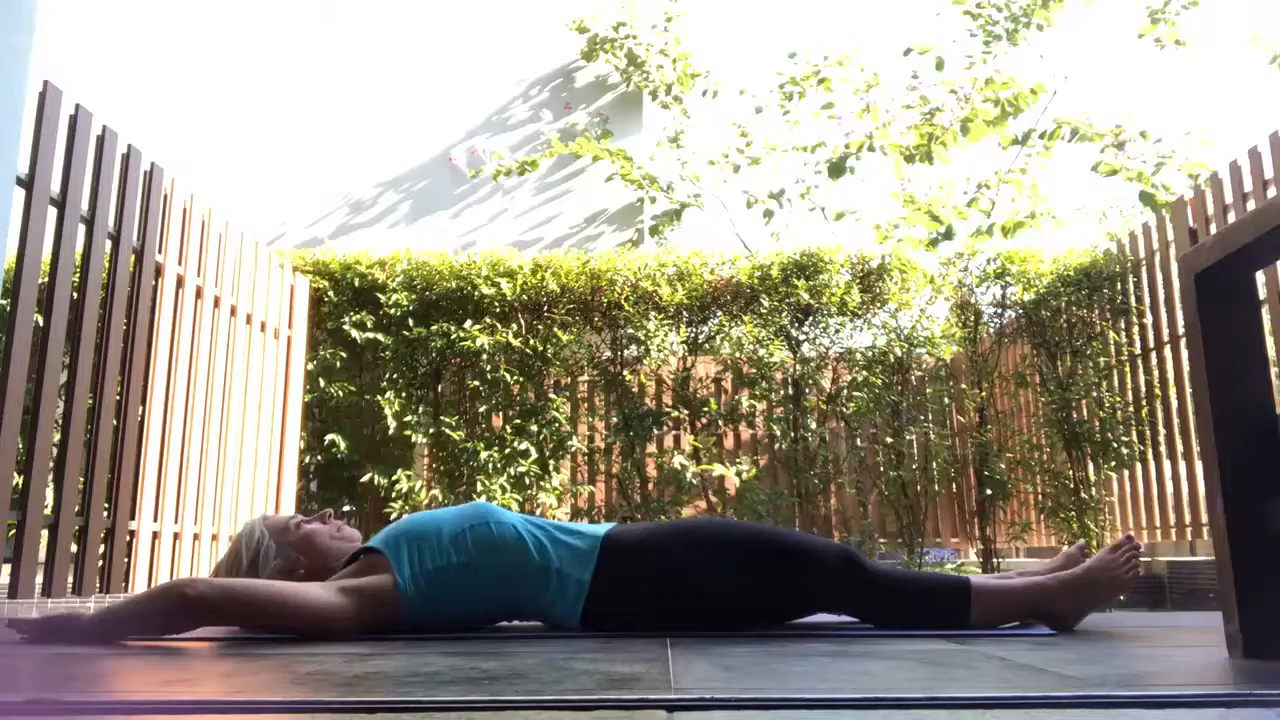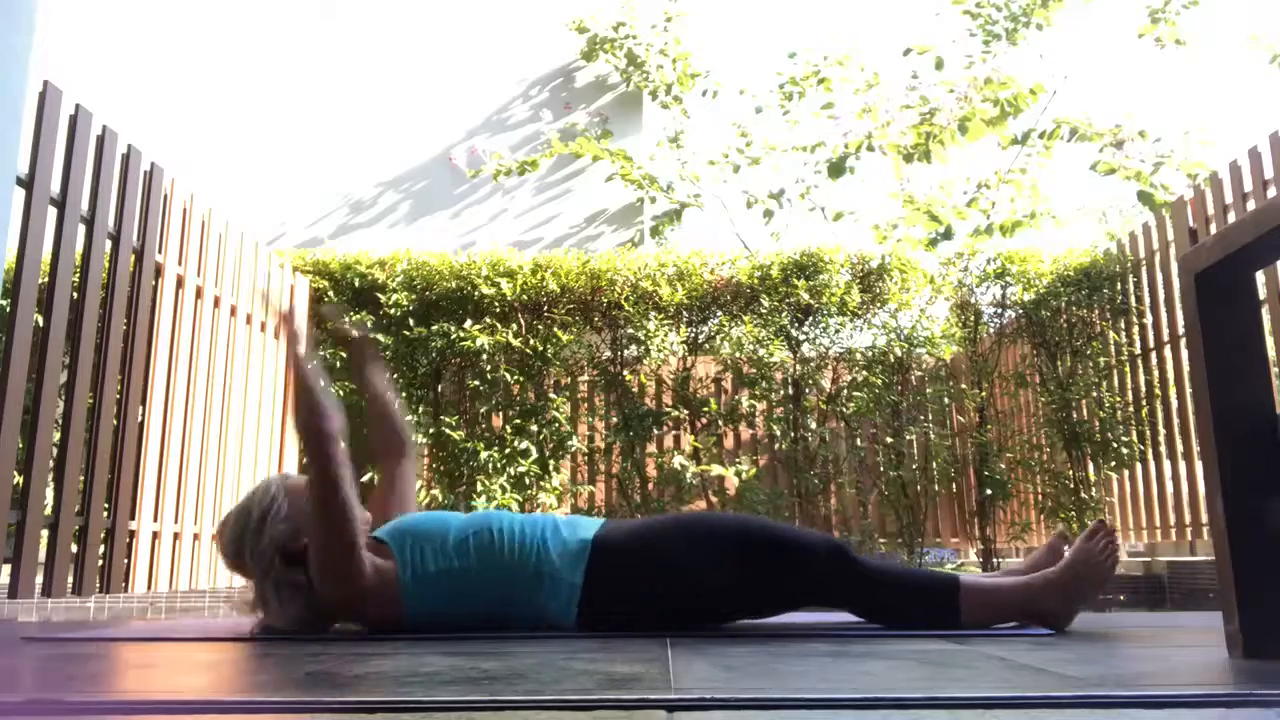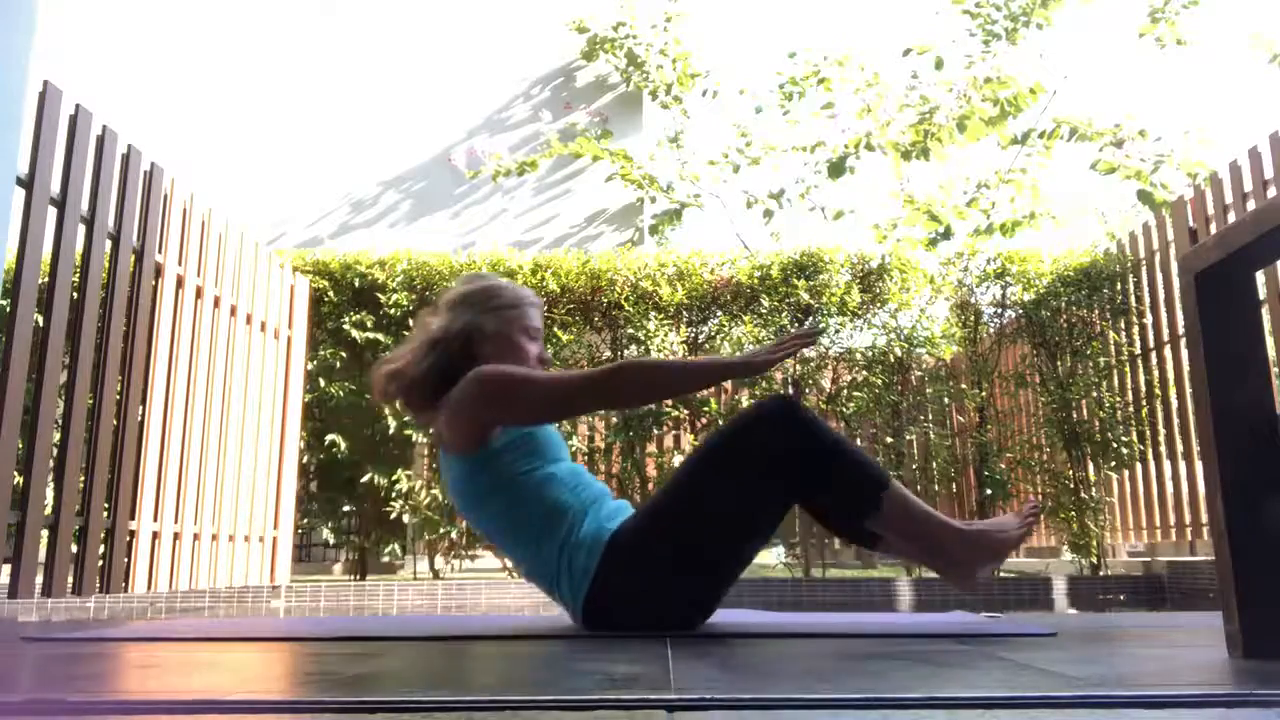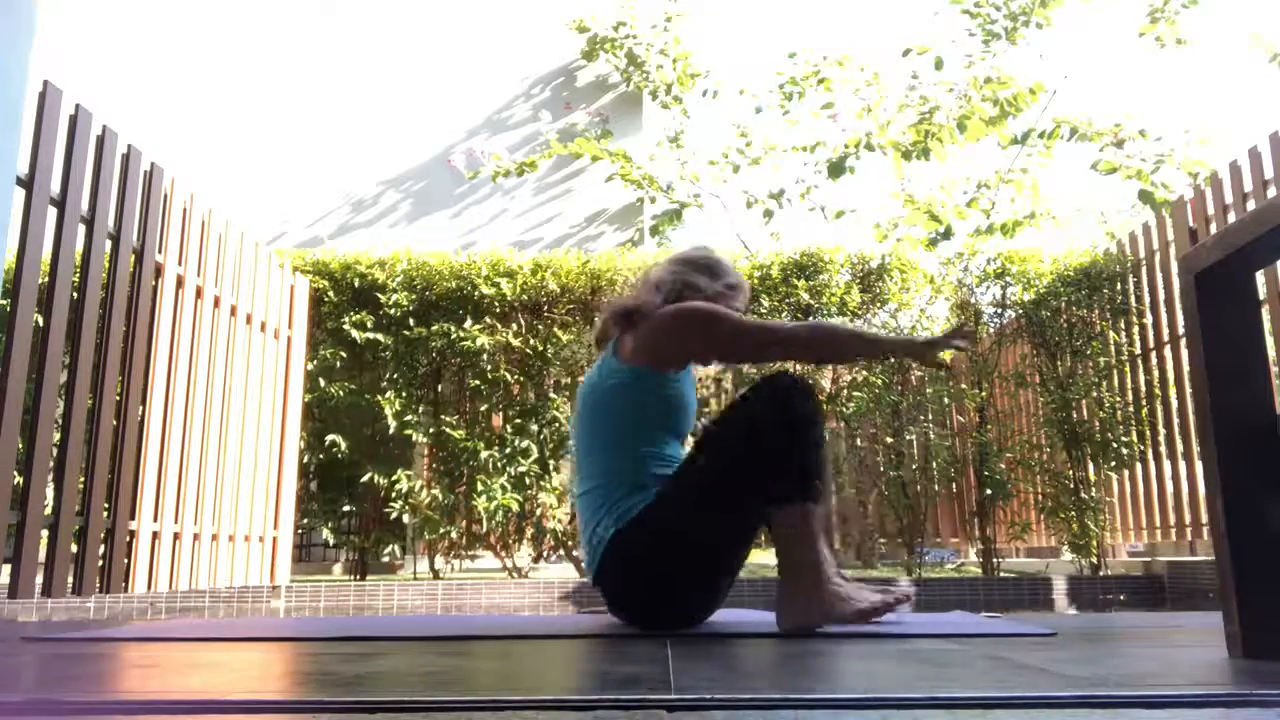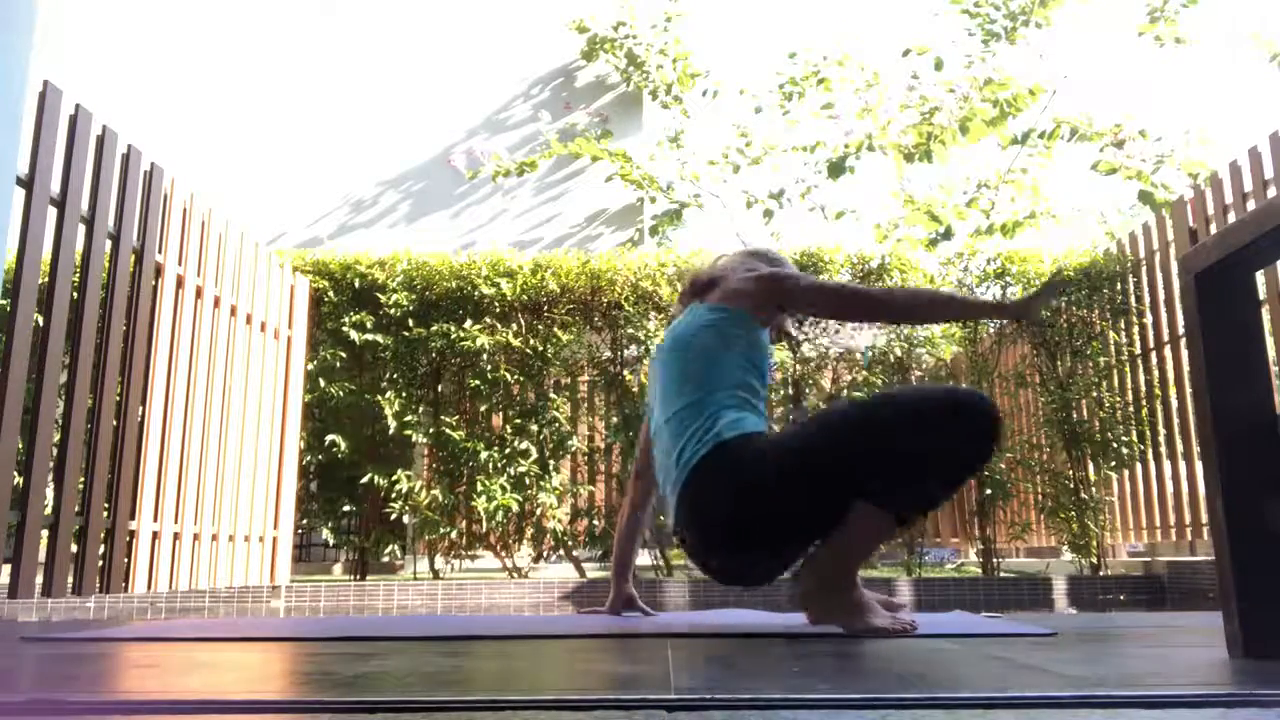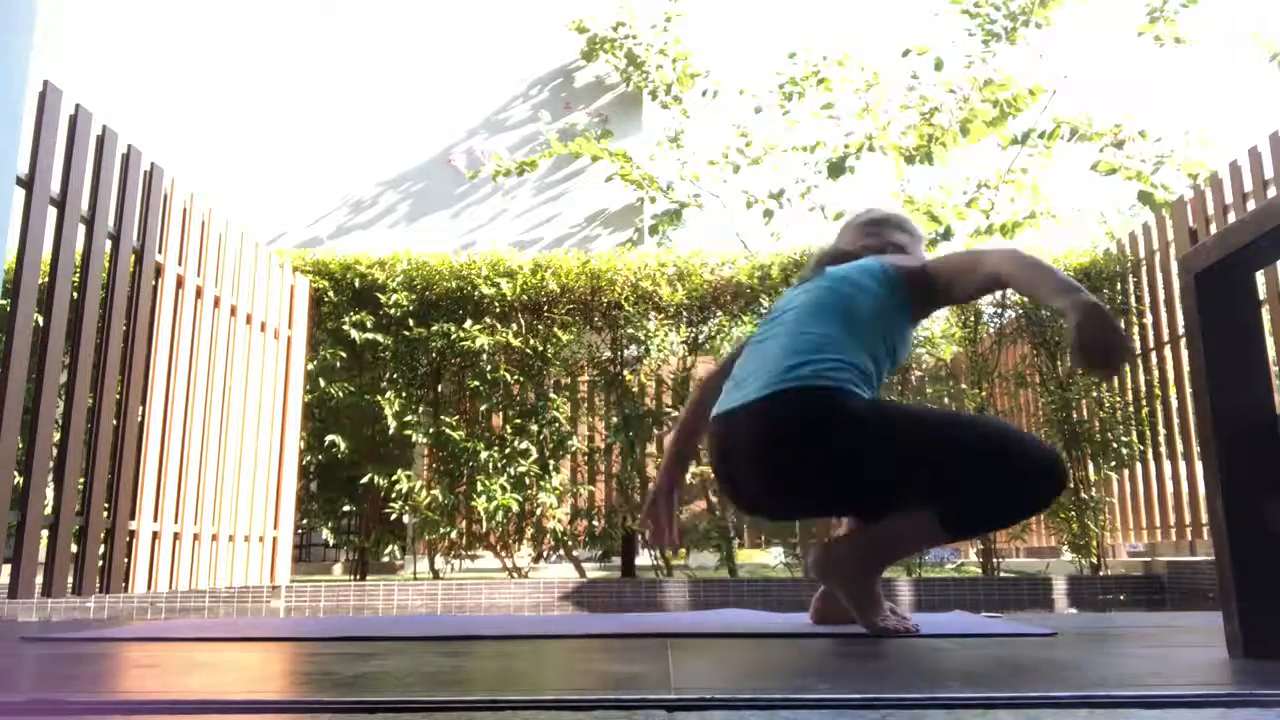
dt=0.4s
person 1, frame 1
left shoulder: (371, 560)
right shoulder: (357, 597)
right elbow: (205, 598)
left hip: (616, 551)
right hip: (616, 585)
left knee: (822, 563)
right knee: (834, 580)
left ankle: (1025, 588)
right ankle: (1044, 597)
person 1, frame 2
left shoulder: (386, 544)
right shoulder: (364, 582)
left elbow: (396, 446)
right elbow: (328, 477)
left wrist: (365, 366)
right wrist: (302, 374)
left hip: (606, 554)
right hip: (613, 586)
left knee: (812, 559)
right knee: (825, 573)
left ankle: (1014, 592)
right ankle: (1029, 598)
person 1, frame 3
left shoulder: (493, 421)
right shoulder: (478, 396)
right elbow: (612, 385)
right wrist: (750, 361)
left hip: (621, 594)
right hip: (633, 585)
left knee: (789, 474)
right knee: (780, 424)
left ankle: (940, 544)
right ankle: (953, 543)
person 1, frame 4
left shoulder: (635, 357)
right shoulder: (676, 324)
right elbow: (803, 341)
right wrist: (912, 348)
left hip: (640, 576)
right hip: (650, 570)
right knee: (784, 399)
left ankle: (813, 579)
right ankle: (809, 588)
person 1, frame 5
left shoulder: (683, 336)
right shoulder: (755, 287)
left elbow: (641, 479)
right elbow: (880, 301)
left wrist: (621, 587)
right wrist: (1003, 308)
left hip: (709, 528)
right hip: (739, 494)
right knee: (964, 417)
left ankle: (831, 578)
right ankle: (830, 584)
person 1, frame 6
left shoulder: (804, 294)
right shoulder: (907, 275)
left elbow: (712, 384)
right elbow: (1001, 263)
left wrist: (667, 482)
right wrist: (1079, 305)
right hip: (806, 429)
left knee: (910, 452)
right knee: (1035, 473)
left ankle: (843, 584)
right ankle: (853, 556)
